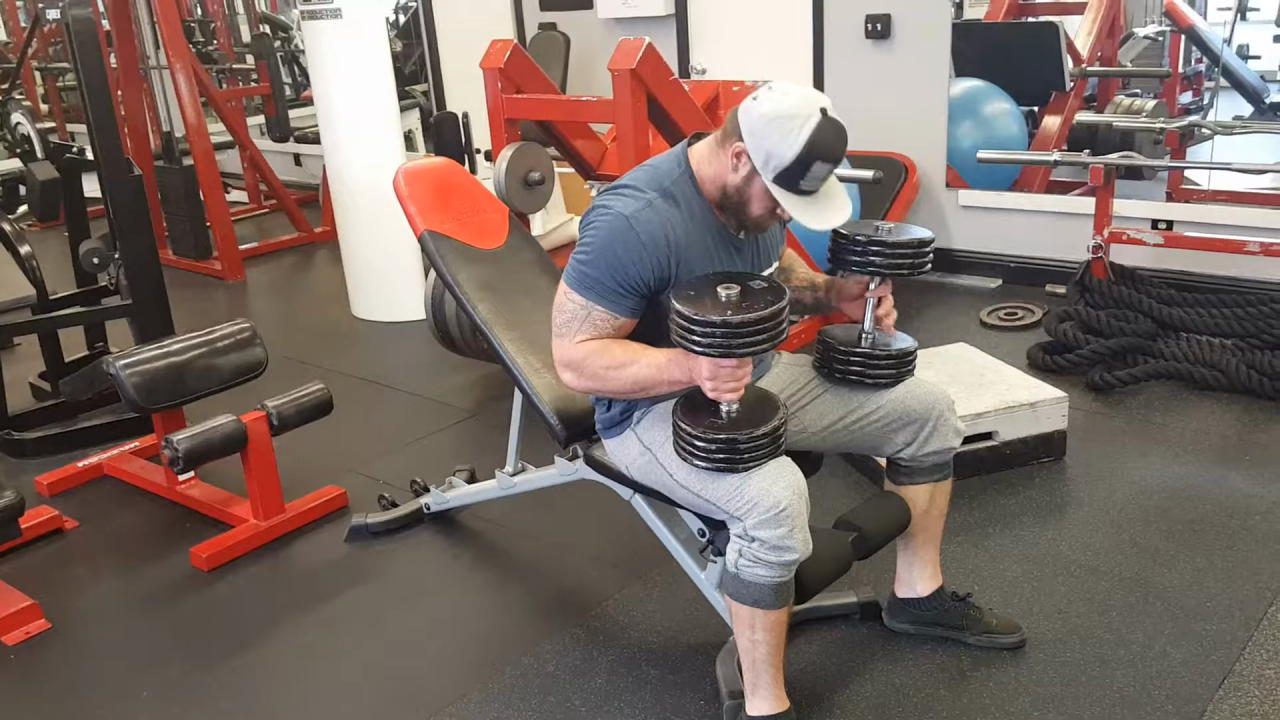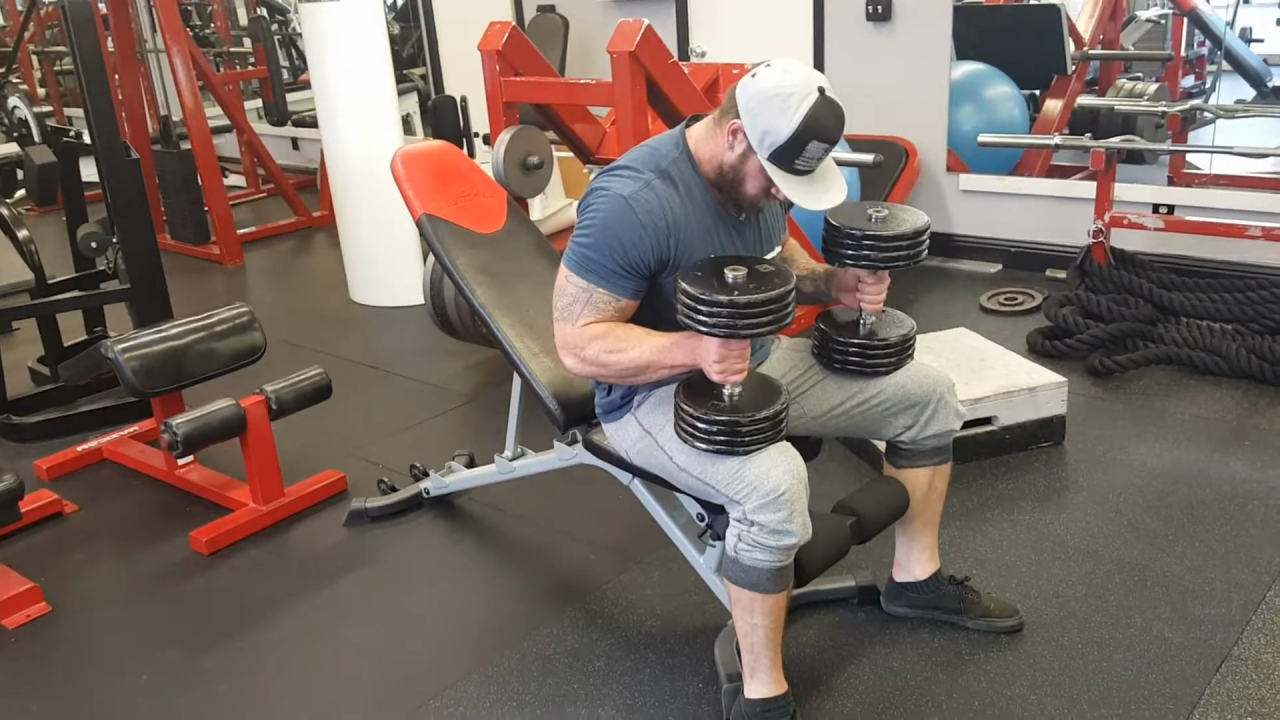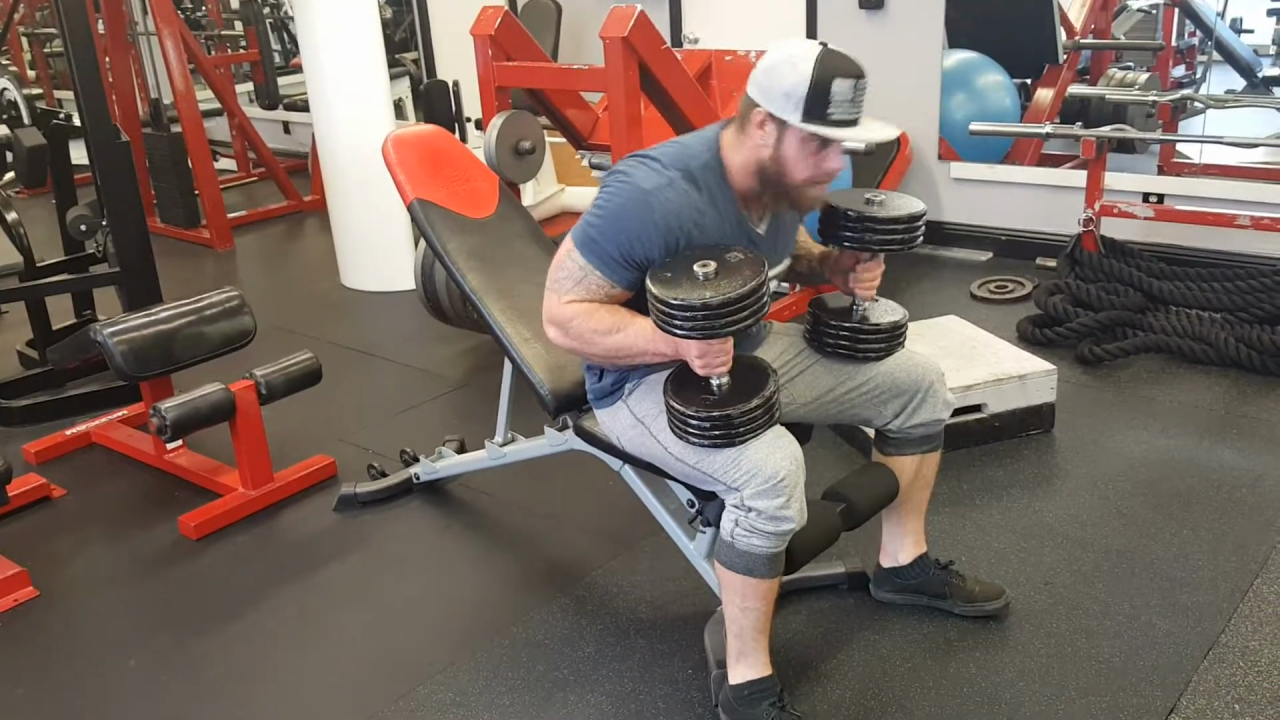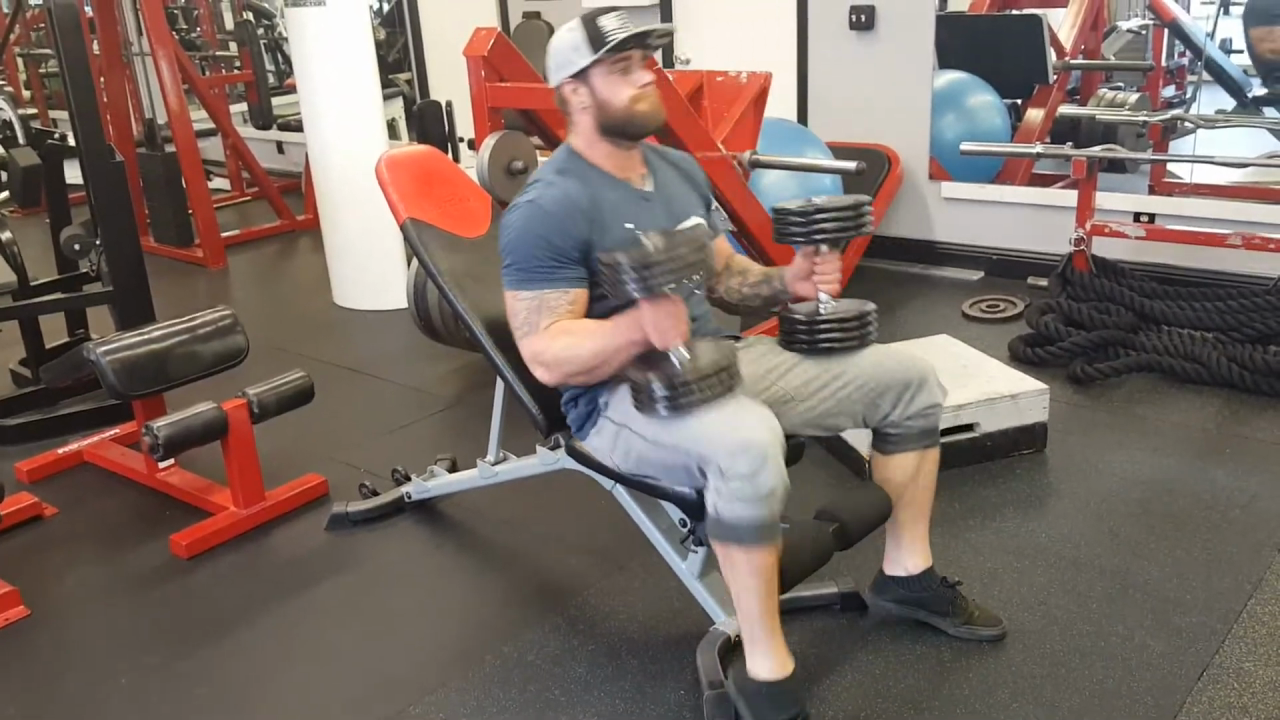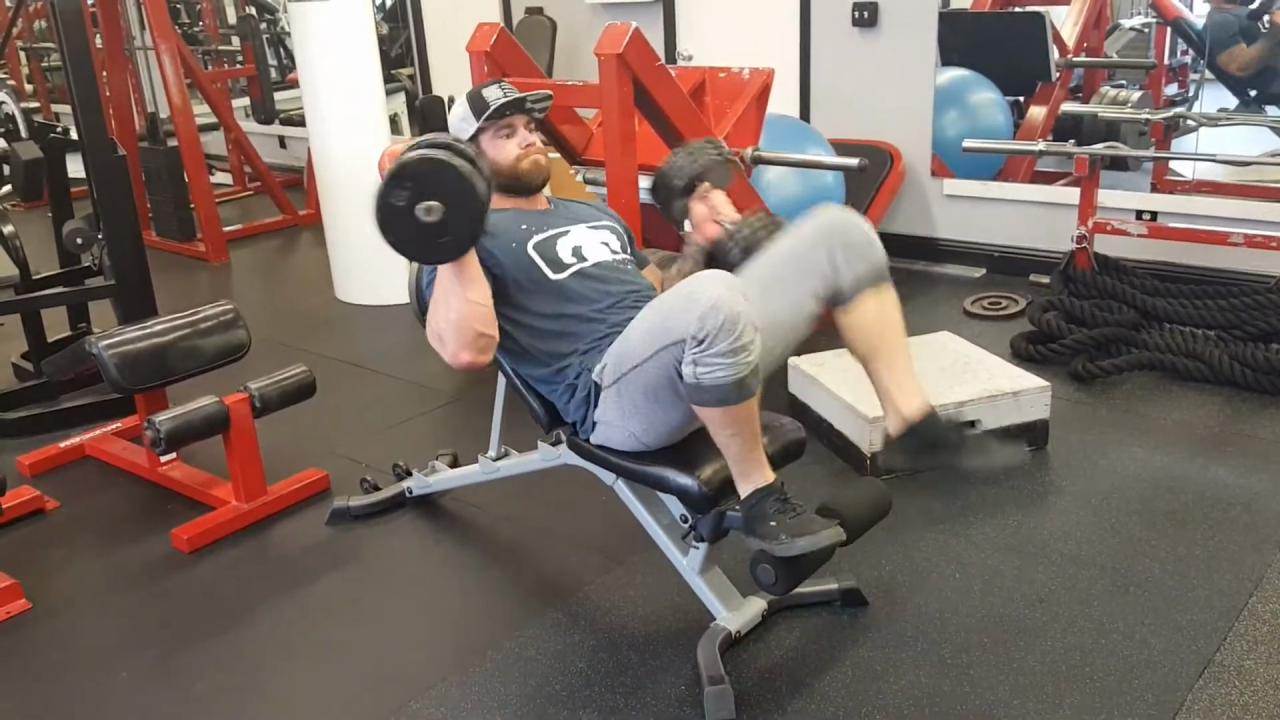
dt=1s
person 1, frame 1
left shoulder: (761, 189)
right shoulder: (634, 220)
right elbow: (574, 357)
left wrist: (831, 292)
right wrist: (690, 367)
left hip: (756, 376)
right hip: (656, 407)
left knee: (928, 412)
right knee: (775, 501)
left ankle: (918, 595)
person 1, frame 2
left shoulder: (761, 170)
right shoulder: (633, 202)
right elbow: (578, 343)
left wrist: (833, 283)
right wrist: (693, 350)
left hip: (758, 361)
right hip: (658, 391)
left knee: (929, 395)
right knee: (774, 484)
left ankle: (916, 578)
person 1, frame 3
left shoulder: (787, 179)
right shoulder: (655, 196)
right elbow: (564, 313)
left wrist: (829, 268)
right wrist: (679, 342)
left hip: (748, 349)
right hip: (649, 379)
left knee: (919, 384)
right knee: (772, 470)
left ankle: (902, 563)
person 1, frame 4
left shoulder: (676, 168)
right shoulder: (546, 209)
right elbow: (549, 358)
left wrist: (785, 282)
right wrist: (638, 329)
right hip: (623, 401)
left knee: (912, 382)
right knee: (749, 445)
left ankle: (906, 574)
person 1, frame 5
left shoulder: (593, 214)
right shoulder: (479, 245)
right elbow: (467, 350)
left wrist: (702, 244)
left hip: (706, 353)
right hip: (615, 400)
left knee: (839, 229)
right knee: (711, 302)
left ankle: (915, 428)
right ankle: (759, 497)
